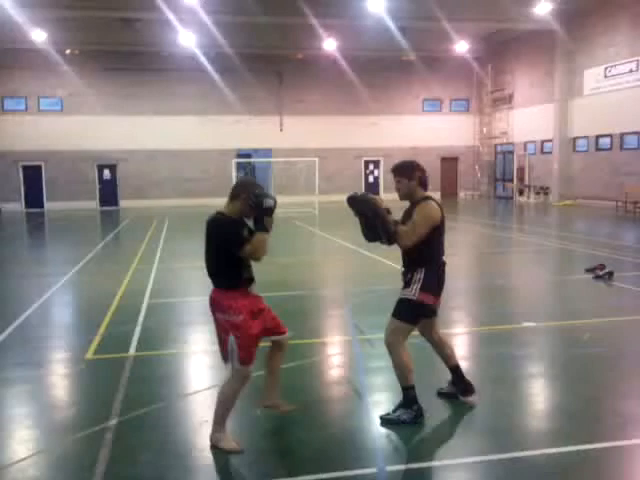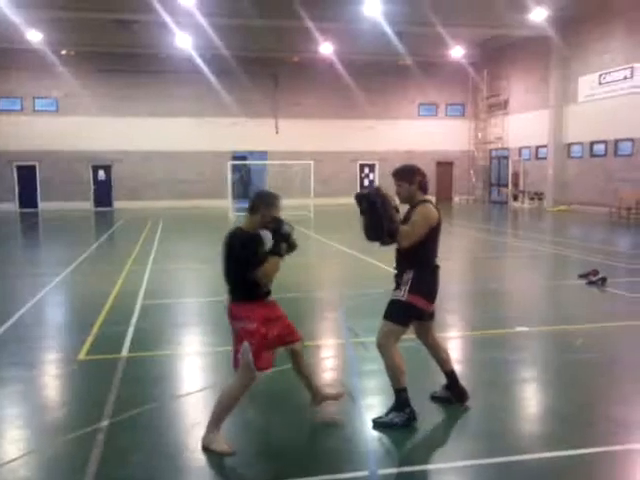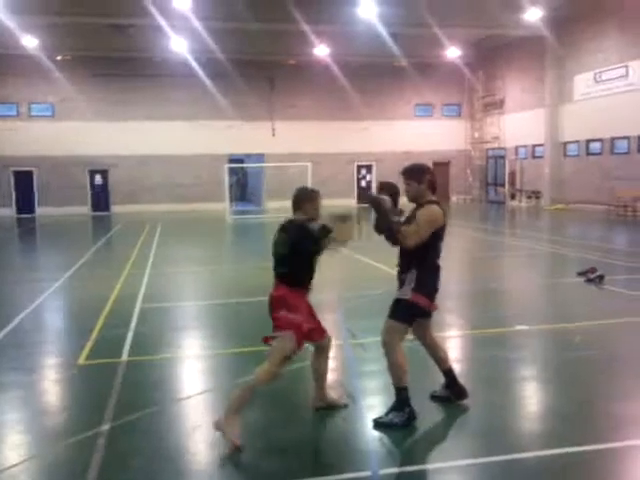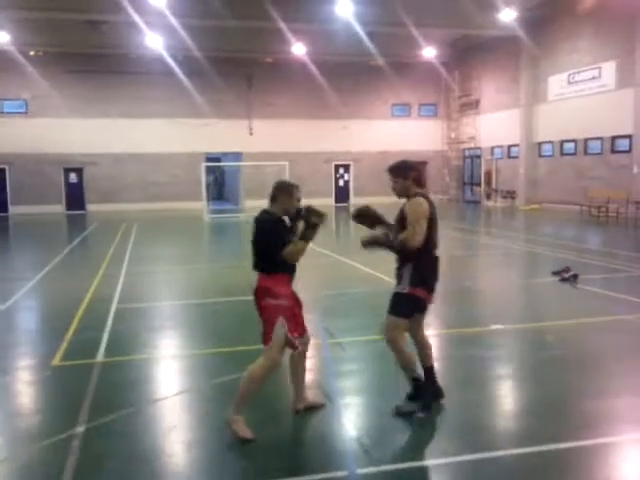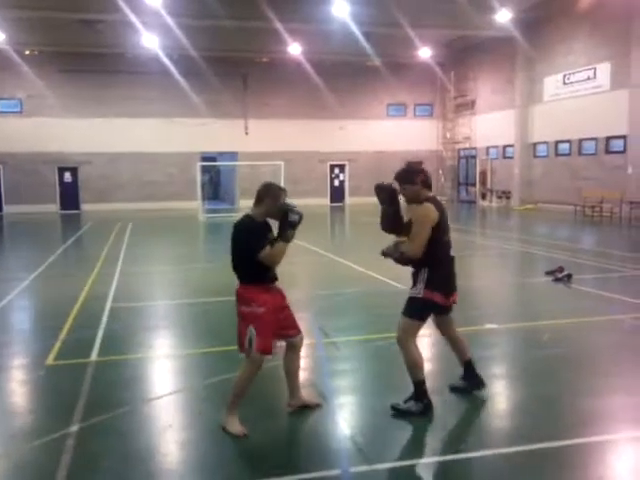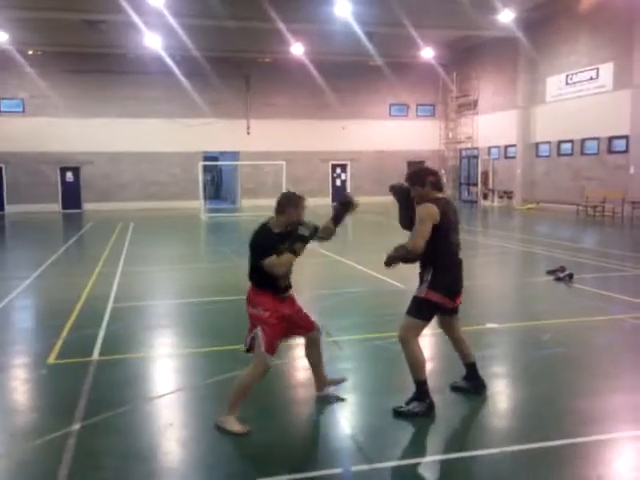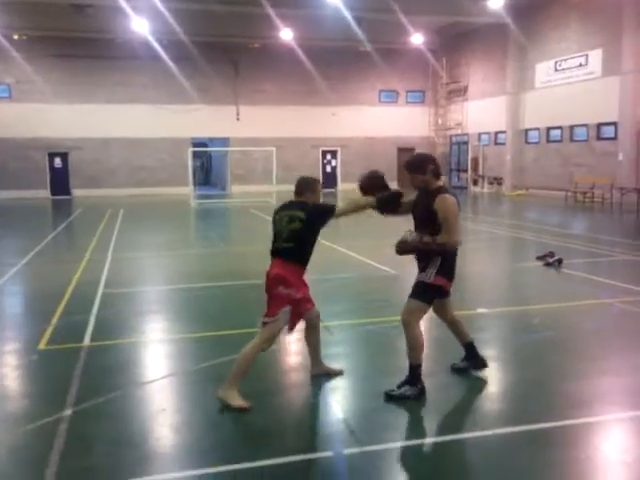
dt=0.3s
person 1, frame 1
left shoulder: (428, 207)
right shoulder: (414, 208)
left elbow: (405, 240)
right elbow: (398, 237)
left wrist: (384, 214)
left hip: (423, 279)
right hip: (421, 278)
left knee: (394, 339)
right knee: (430, 333)
left ankle: (411, 405)
right ankle: (461, 383)
person 1, frame 2
left shoulder: (425, 210)
right shoulder: (415, 210)
left elbow: (403, 240)
right elbow: (393, 237)
left hip: (415, 282)
right hip: (419, 281)
left knee: (385, 341)
right knee: (427, 336)
left ankle: (404, 408)
right ankle: (455, 389)
person 1, frame 3
left shoulder: (431, 212)
right shoulder: (419, 210)
left elbow: (407, 241)
right elbow: (396, 236)
left wrist: (386, 212)
right wrist: (385, 211)
left hip: (417, 281)
right hip: (420, 279)
left knee: (390, 340)
right knee: (424, 335)
left ankle: (403, 407)
right ankle: (454, 387)
person 1, frame 4
left shoulder: (417, 203)
right shoulder: (415, 203)
left elbow: (413, 241)
right elbow: (401, 234)
left wrist: (380, 238)
right wrist: (379, 221)
left hip: (415, 275)
right hip: (419, 273)
left knee: (393, 335)
right knee: (415, 331)
left ankle: (421, 393)
right ankle: (430, 385)
person 1, frame 5
left shoulder: (424, 209)
right shoulder: (430, 206)
left elbow: (413, 251)
right elbow: (398, 229)
left wrist: (392, 251)
right wrist: (389, 203)
left hip: (430, 279)
right hip: (442, 275)
left knee: (404, 336)
right knee: (446, 328)
left ankle: (421, 399)
right ankle: (472, 377)
person 1, frame 6
left shoulder: (428, 209)
right shoulder: (447, 205)
left elbow: (415, 247)
right elbow: (423, 237)
left wrist: (395, 255)
right wrist: (405, 209)
left hip: (436, 279)
right hip: (451, 276)
left knee: (407, 335)
right knee: (451, 329)
left ankle: (423, 399)
right ankle: (474, 379)
person 1, frame 7
left shoulder: (443, 199)
right shoulder: (423, 195)
left elbow: (452, 241)
right elbow: (398, 208)
left wrist: (414, 244)
left hip: (438, 266)
right hip: (433, 263)
left knee: (409, 318)
right knee: (444, 312)
left ankle: (414, 383)
right ankle: (474, 357)
person 2, frame 1
left shoulder: (236, 221)
right shoulder: (220, 225)
left elbow: (255, 249)
right elbow: (256, 253)
left wrist: (264, 219)
right wrist: (263, 218)
left hip: (245, 295)
right hip: (229, 302)
left knee: (279, 339)
right knee: (241, 372)
left ankle: (271, 397)
right ankle: (218, 431)
person 2, frame 2
left shoulder: (256, 236)
right shoulder: (240, 241)
right elbow: (266, 275)
left wrist: (280, 244)
right wrist: (280, 245)
left hip: (264, 304)
right hip: (246, 311)
left knee: (296, 348)
right knee: (245, 378)
left ankle: (316, 394)
right ankle: (211, 433)
person 2, frame 3
left shoulder: (291, 228)
right shoulder: (302, 231)
right elbow: (338, 237)
left hip: (294, 297)
right hip: (289, 301)
left knee: (323, 342)
right knee: (276, 364)
left ankle: (321, 397)
right ankle: (230, 417)
person 2, frame 4
left shoulder: (273, 221)
right shoulder: (270, 222)
left elbow: (289, 248)
right elbow: (291, 255)
left wrist: (303, 224)
right wrist: (307, 229)
left hip: (279, 287)
right hip: (274, 289)
left knee: (300, 342)
right knee: (273, 356)
left ankle: (300, 398)
right ankle: (236, 414)
person 2, frame 5
left shoulder: (263, 224)
right shoulder: (245, 228)
left elbow: (275, 252)
right elbow: (272, 259)
left wrist: (286, 228)
right wrist: (287, 229)
left hip: (271, 291)
right hip: (253, 297)
left knee: (295, 341)
right knee: (254, 362)
left ankle: (295, 397)
right ankle: (230, 415)
person 2, frame 6
left shoulder: (291, 230)
right shoulder: (261, 237)
left elbow: (324, 235)
right elbow: (278, 269)
left wrist: (338, 215)
right wrist: (298, 243)
left hip: (284, 298)
right hip: (263, 302)
left knee: (313, 334)
right knee: (262, 363)
left ankle: (321, 381)
right ankle: (228, 415)
person 2, frame 7
left shoulder: (283, 210)
right shoulder: (314, 210)
right elbow: (349, 208)
right wrist: (373, 201)
left hip: (288, 275)
right hip: (285, 278)
left knee: (313, 318)
right knee: (267, 338)
left ankle: (317, 366)
right ankle: (228, 388)
